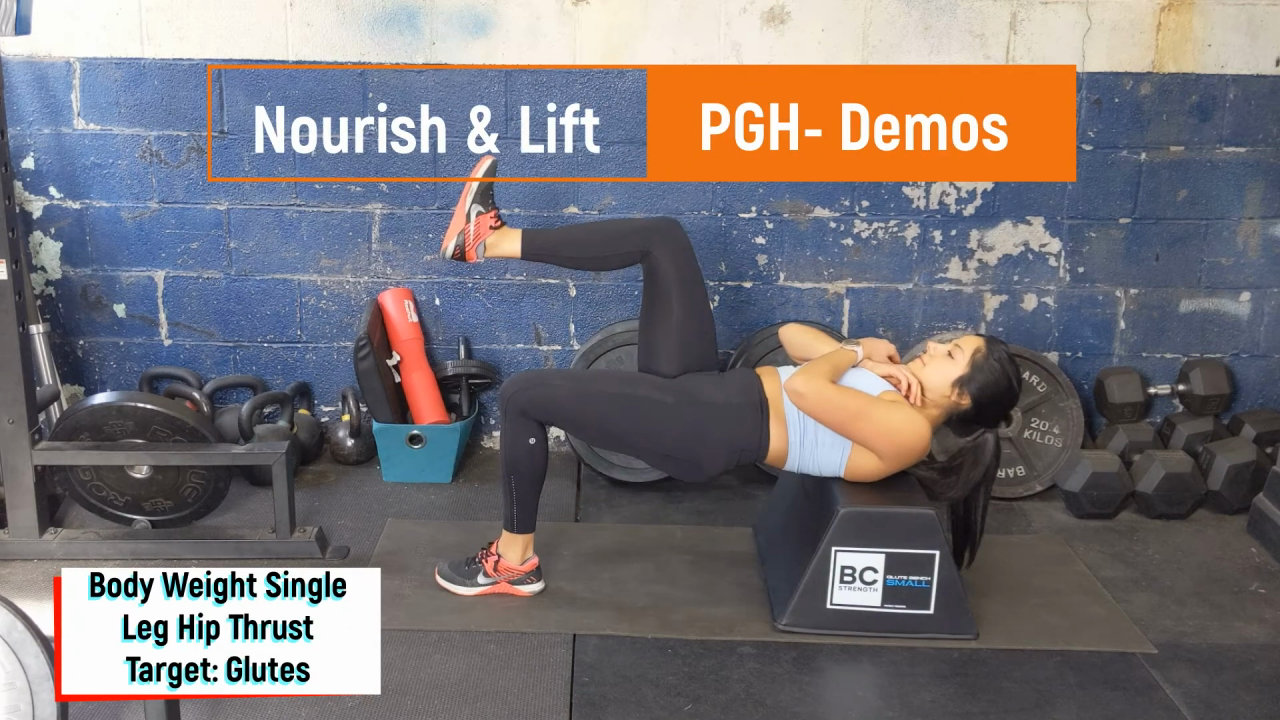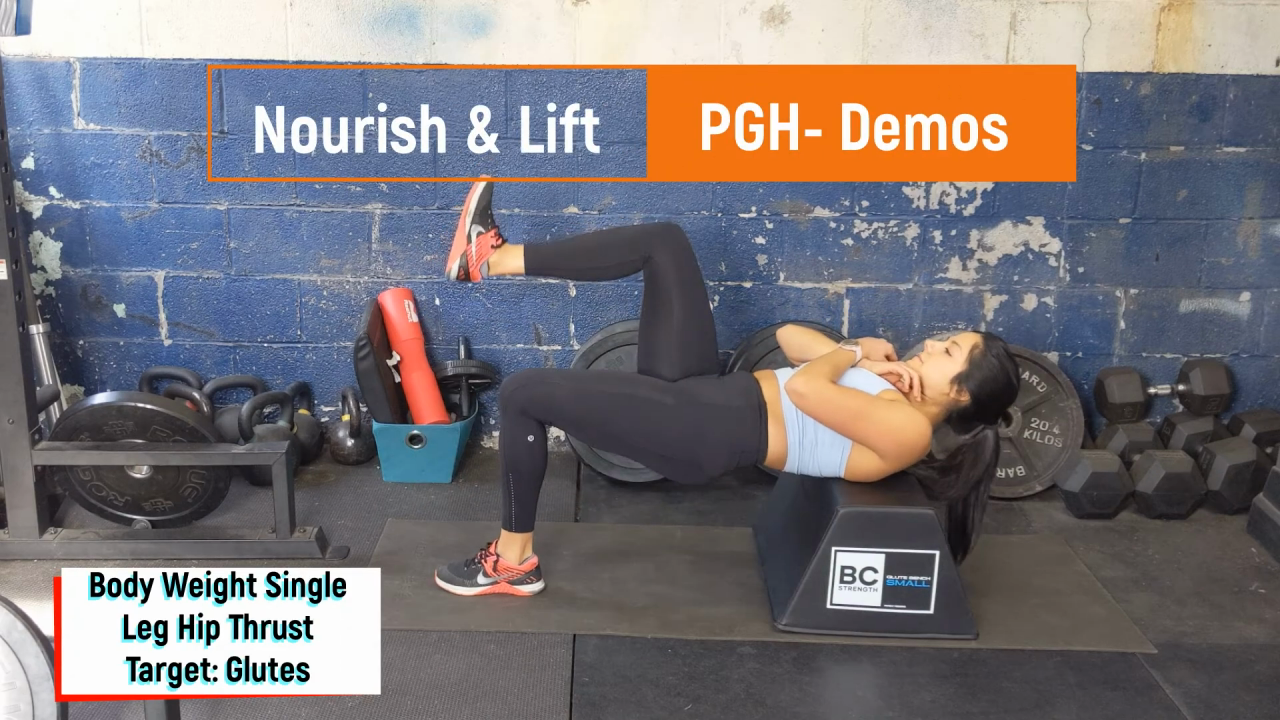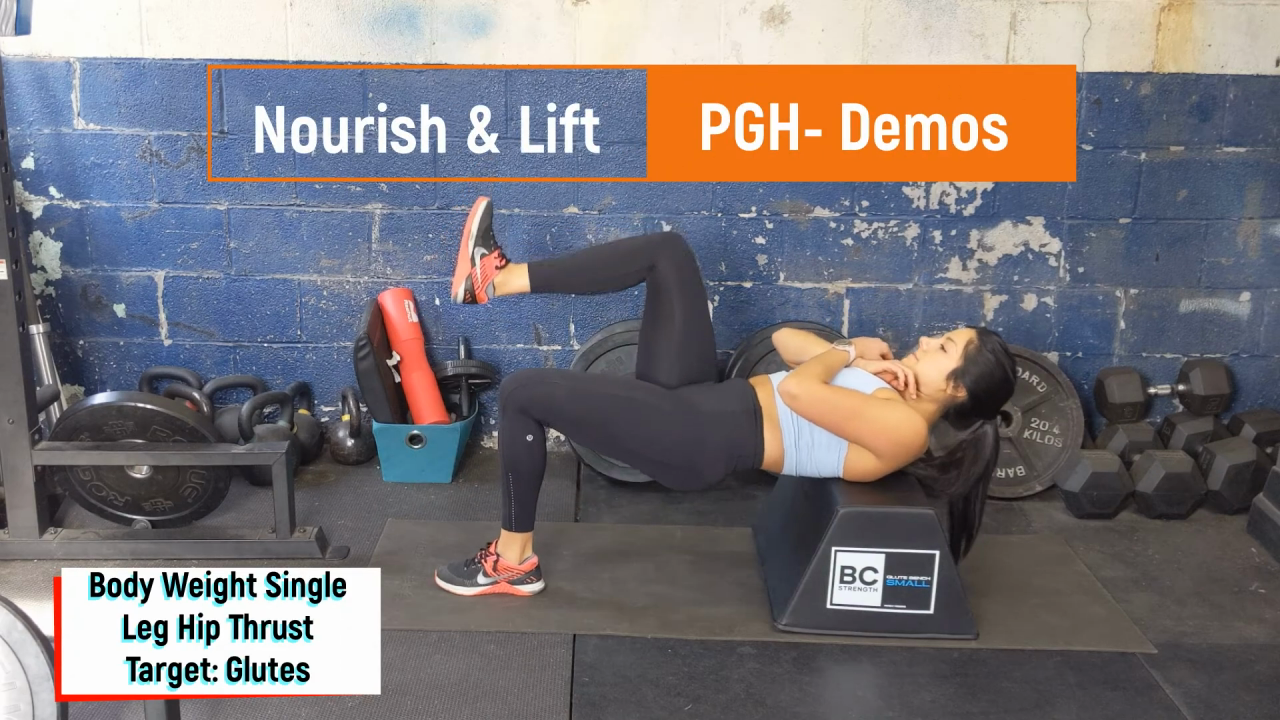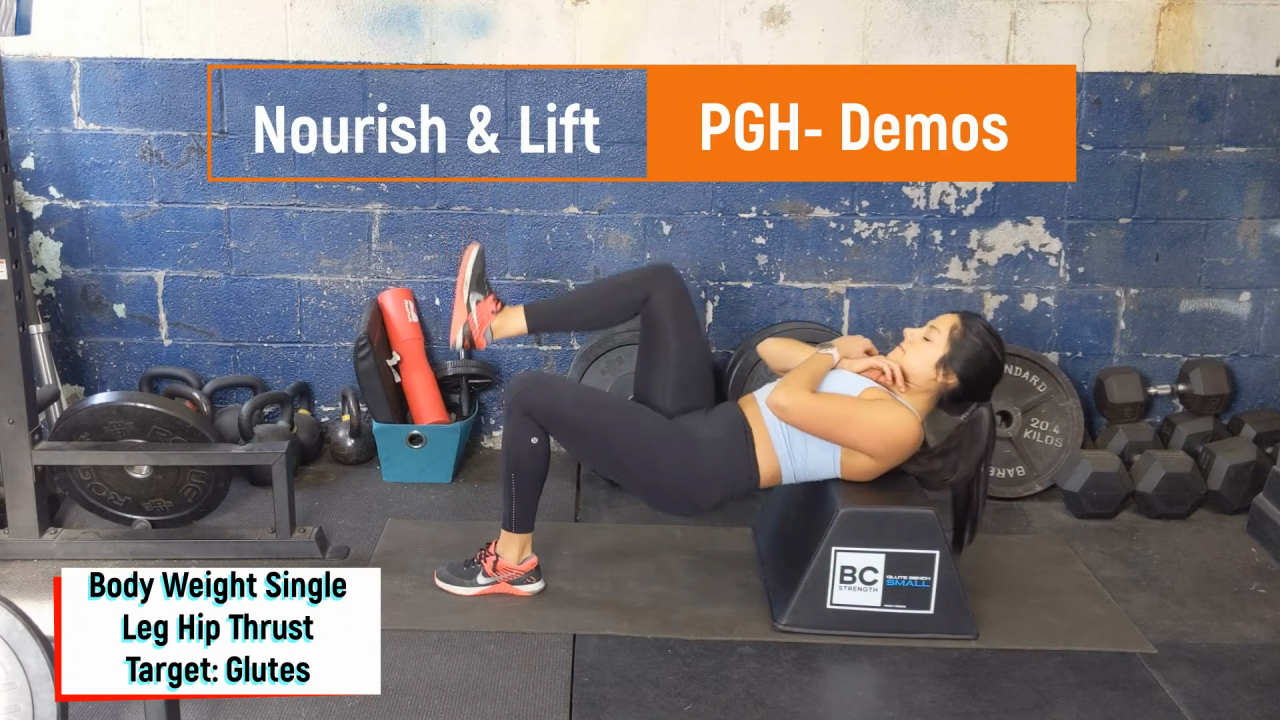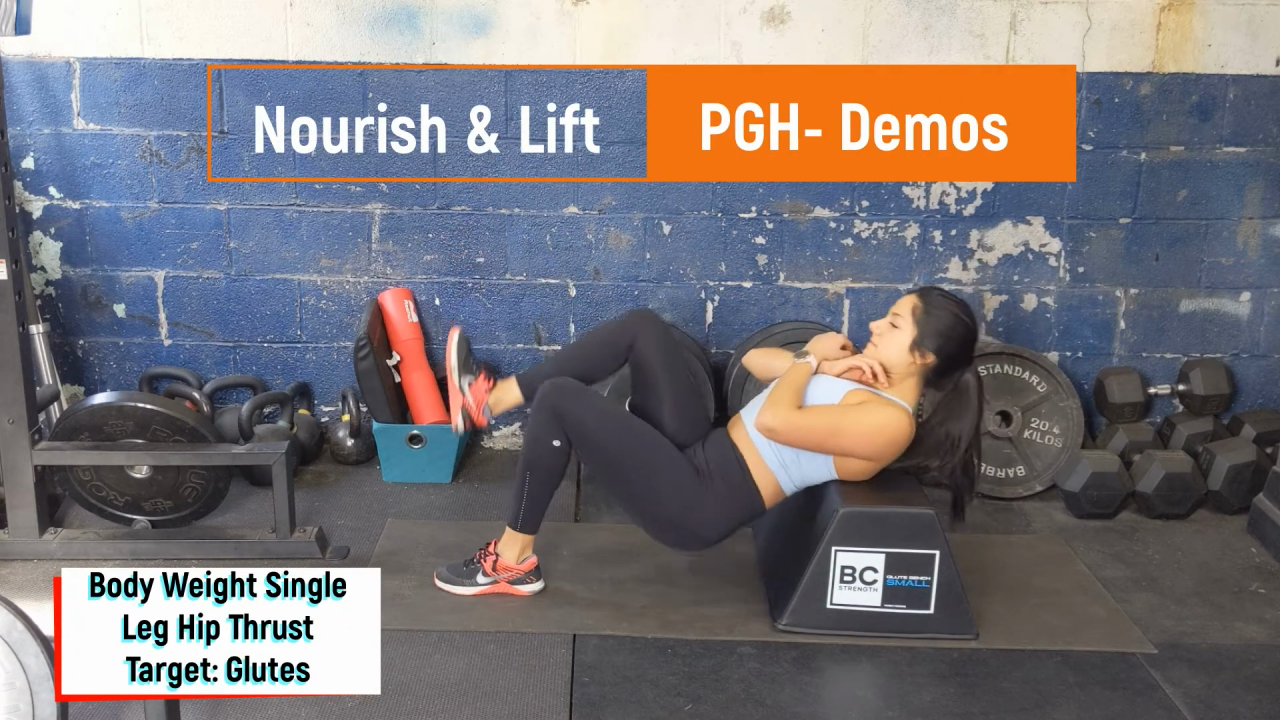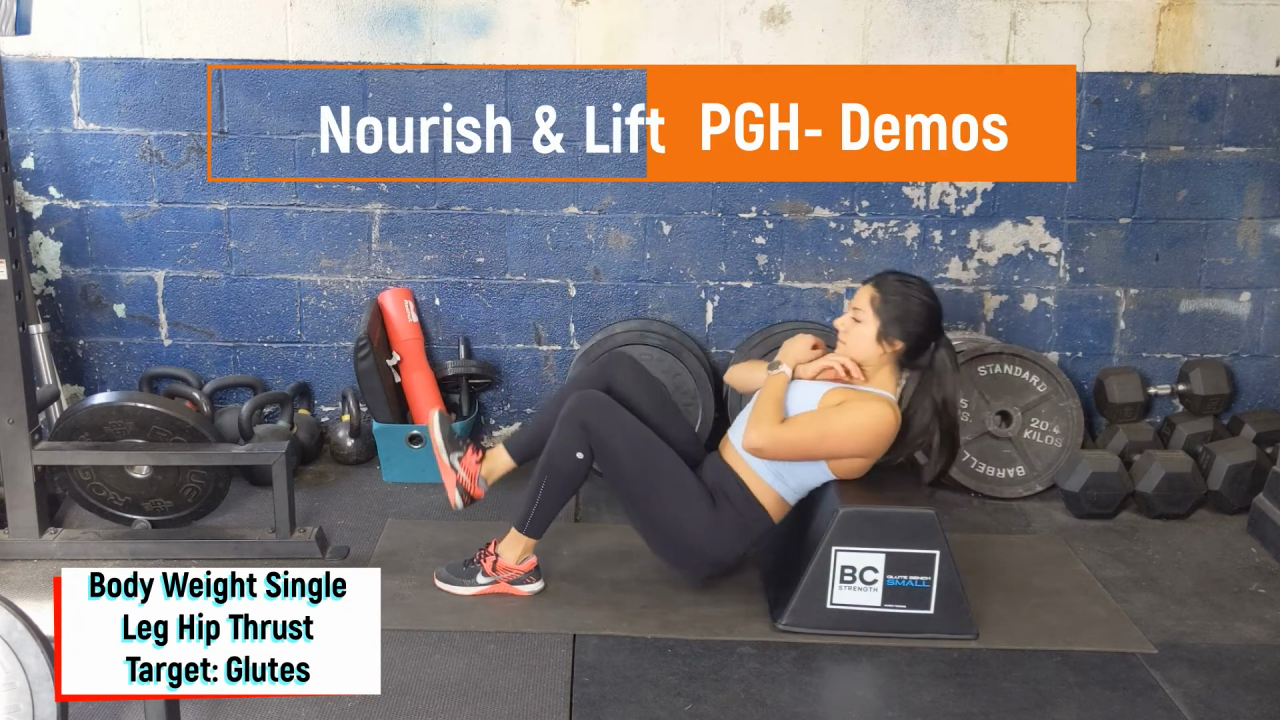
dt=0.4s
person 1, frame 1
left shoulder: (907, 432)
right shoulder: (895, 392)
left elbow: (804, 387)
right elbow: (791, 334)
left wrist: (854, 353)
right wrist: (861, 357)
left hip: (701, 430)
right hip: (703, 389)
left knee: (523, 394)
right knee: (663, 237)
left ankle: (515, 561)
right ankle: (490, 240)
person 1, frame 2
left shoulder: (909, 429)
right shoulder: (896, 394)
left elbow: (805, 388)
right elbow: (789, 336)
left wrist: (853, 352)
right wrist: (858, 351)
left hip: (703, 433)
right hip: (703, 391)
left knee: (524, 392)
right knee: (664, 240)
left ankle: (513, 561)
right ankle: (493, 258)
person 1, frame 3
left shoulder: (904, 429)
right shoulder: (890, 393)
left elbow: (798, 388)
right elbow: (786, 339)
left wrist: (846, 352)
right wrist: (852, 356)
left hip: (698, 438)
right hip: (699, 398)
left knee: (522, 392)
right knee: (667, 250)
left ankle: (513, 561)
right ankle: (497, 278)
person 1, frame 4
left shoulder: (898, 426)
right shoulder: (885, 387)
left elbow: (786, 400)
right elbow: (770, 349)
left wrist: (832, 354)
right wrist: (839, 355)
left hip: (693, 465)
right hip: (696, 424)
left knee: (529, 395)
right knee: (660, 282)
left ankle: (512, 561)
right ankle: (494, 322)
person 1, frame 5
left shoulder: (890, 422)
right shoulder: (869, 377)
left elbow: (773, 420)
right elbow: (753, 360)
left wrist: (810, 358)
right wrist: (820, 363)
left hip: (696, 500)
right hip: (700, 451)
left knee: (560, 398)
right knee: (642, 326)
left ankle: (512, 562)
right ankle: (490, 397)
person 1, frame 6
left shoulder: (874, 415)
right shoulder: (850, 373)
left elbow: (760, 437)
right elbow: (734, 375)
left wrist: (785, 366)
right wrist: (797, 370)
left hip: (708, 530)
right hip: (705, 476)
left knee: (587, 409)
right knee: (615, 368)
left ankle: (512, 561)
right ankle: (483, 468)
